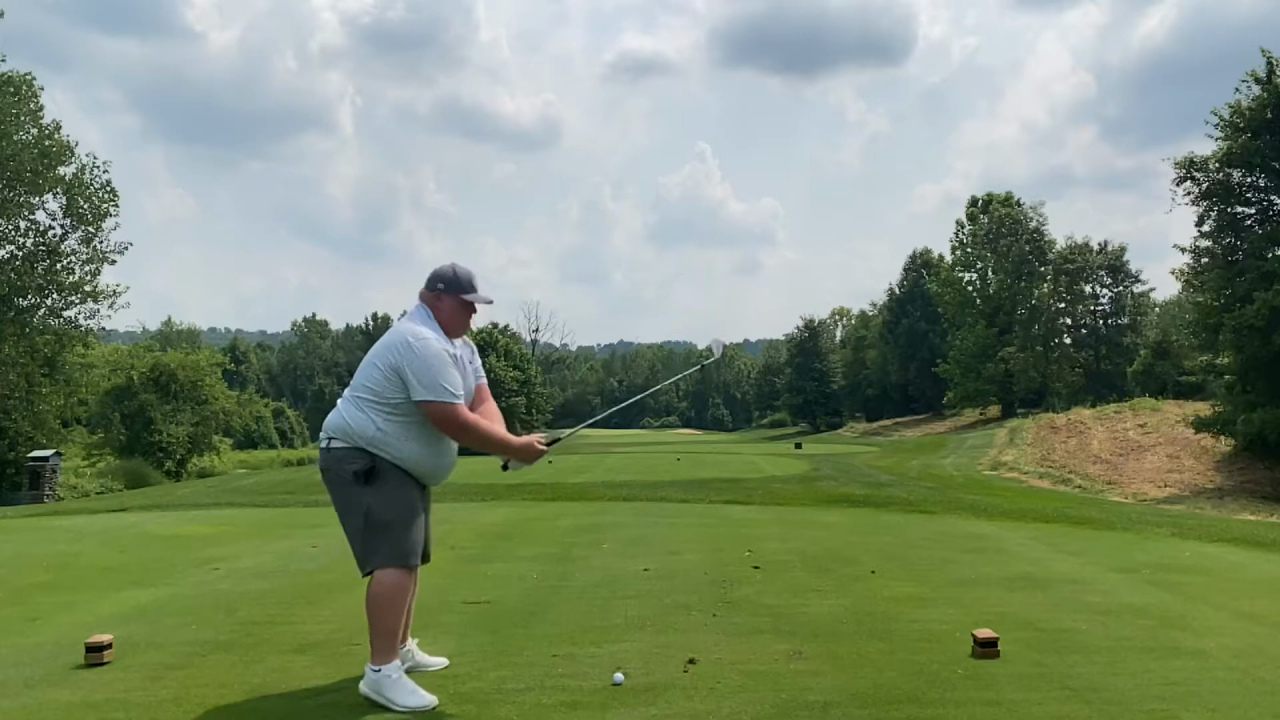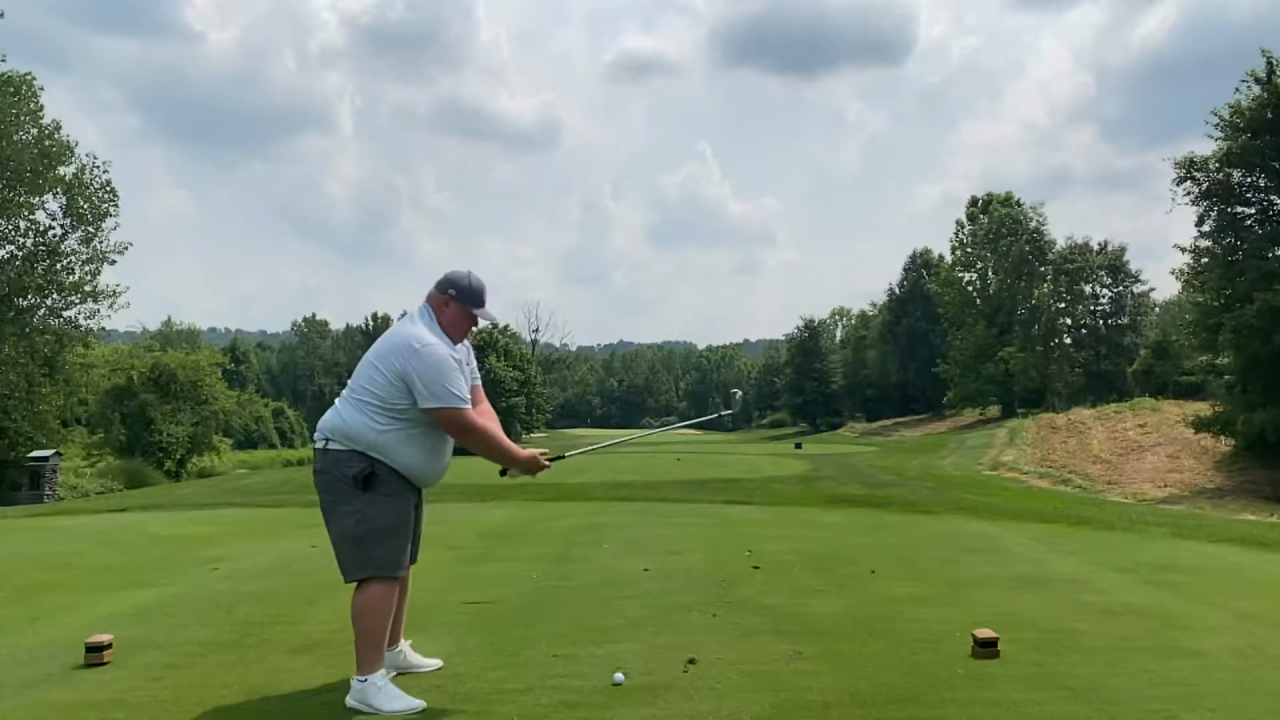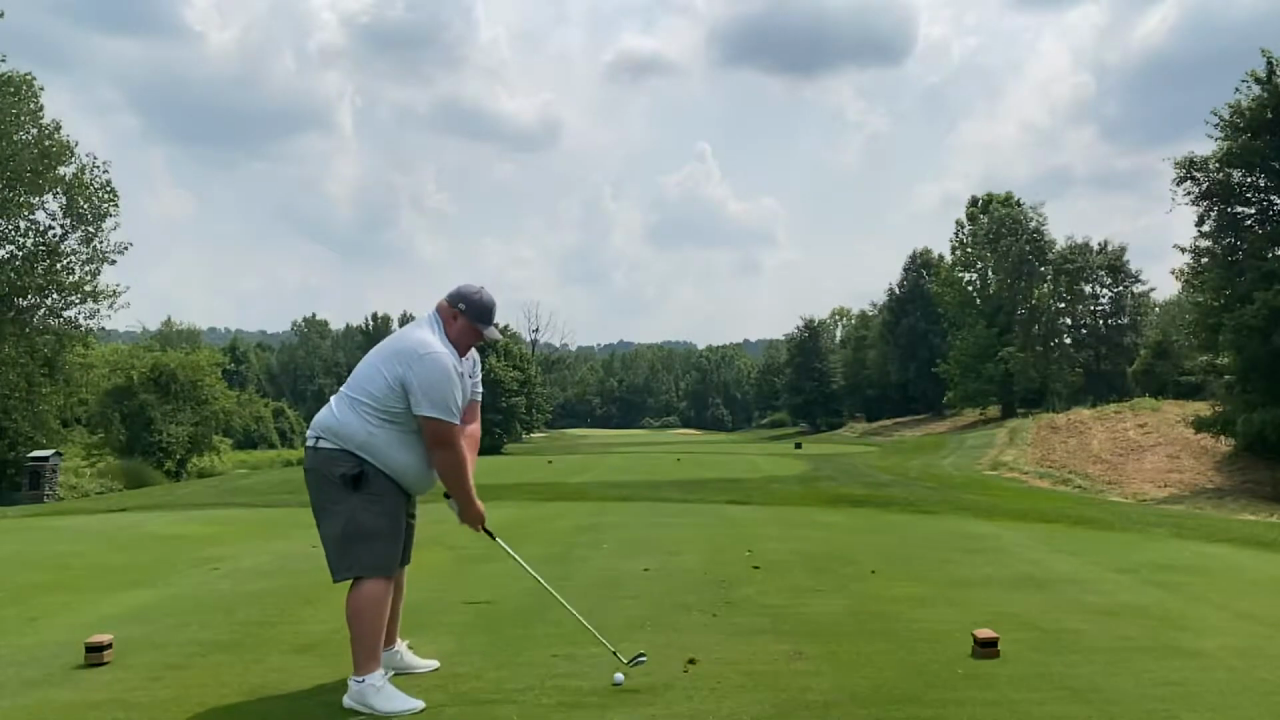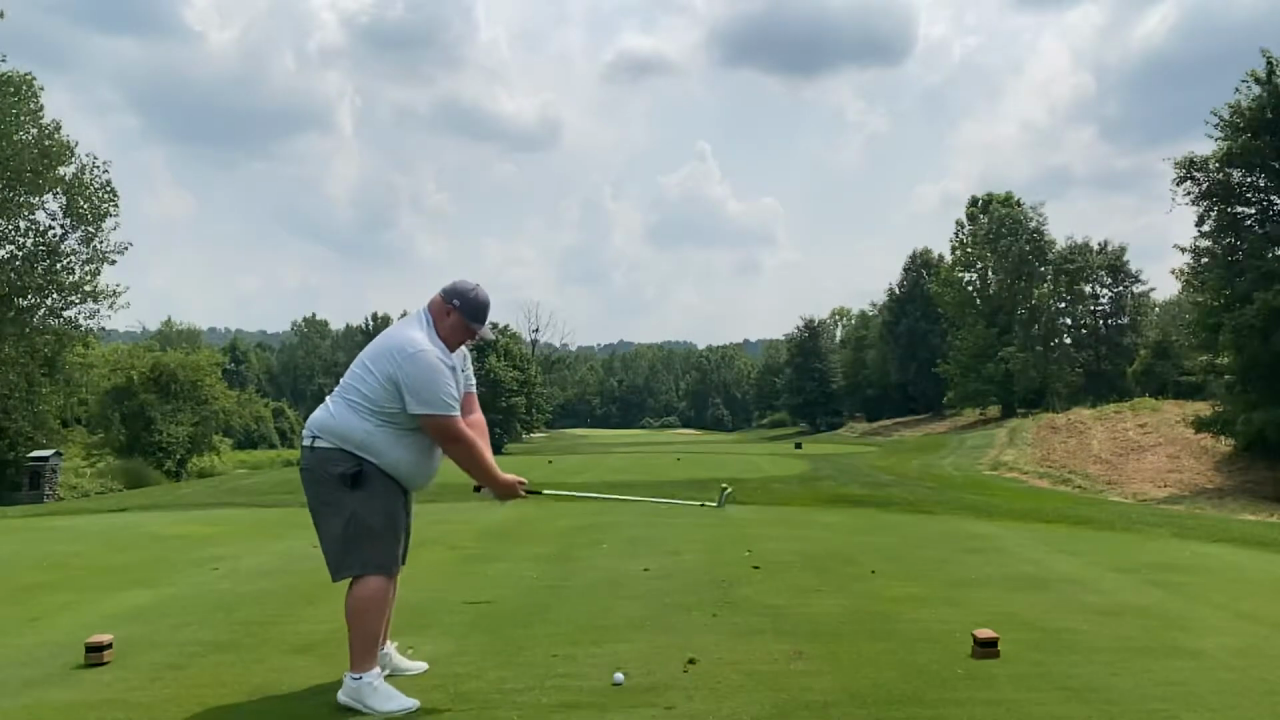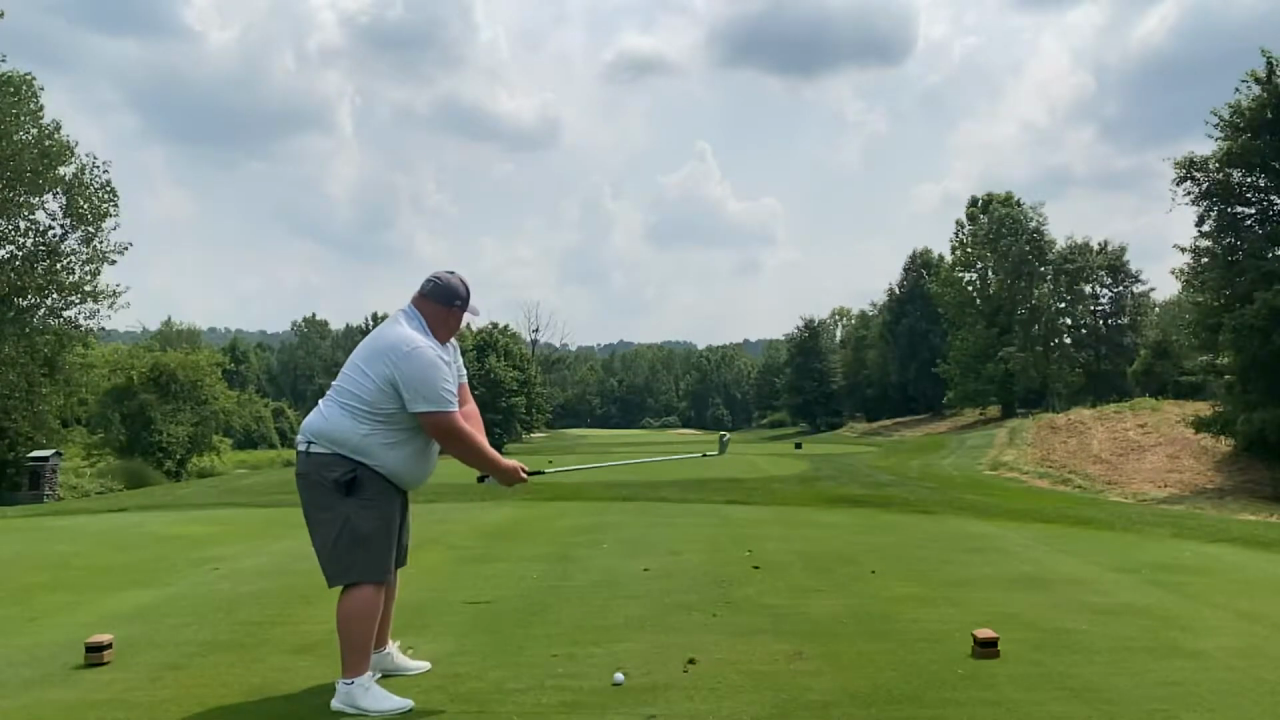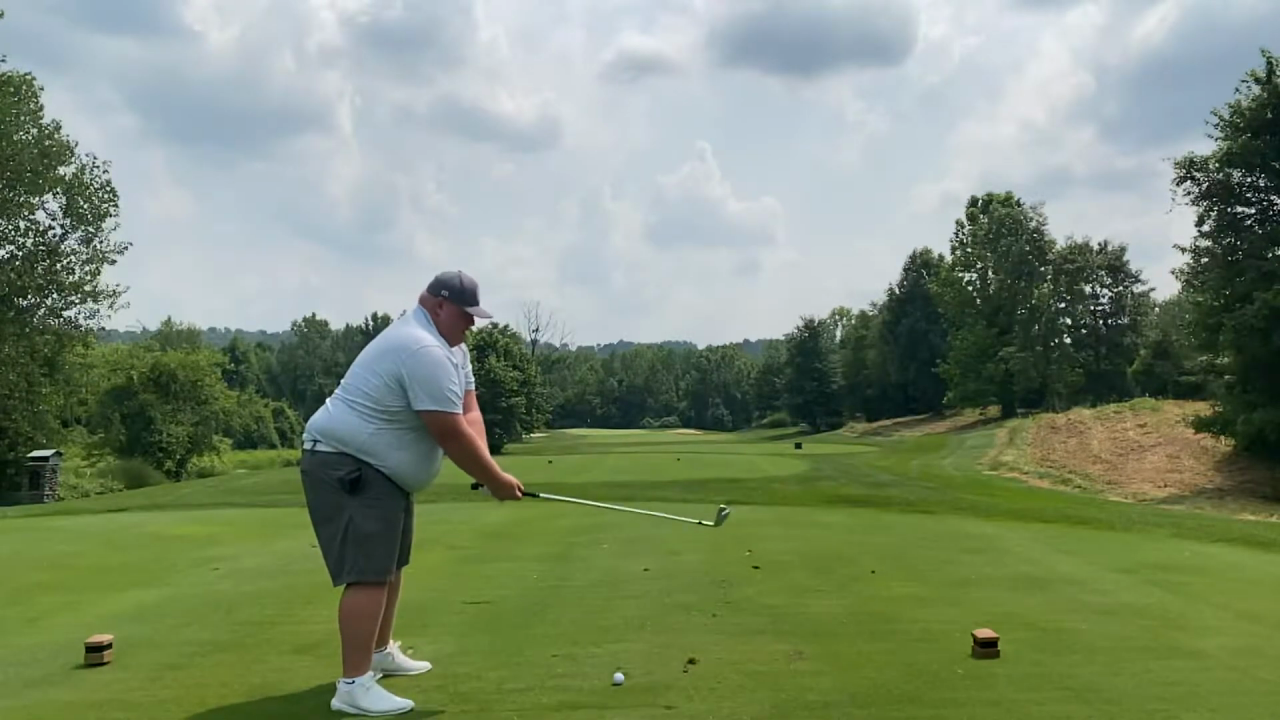
dt=0.7s
person 1, frame 1
left shoulder: (459, 344)
right shoulder: (422, 344)
left elbow: (482, 404)
right elbow: (454, 422)
left wrist: (507, 443)
right wrist: (513, 447)
left hip: (400, 466)
right hip: (363, 462)
left knee: (407, 558)
right knee: (394, 560)
left ankle: (400, 649)
right ankle: (382, 672)
person 1, frame 2
left shoulder: (452, 343)
right shoulder: (426, 349)
left elbow: (479, 407)
right elbow: (463, 426)
left wrist: (510, 451)
right wrist: (517, 458)
left hip: (387, 467)
right hip: (357, 464)
left knee: (398, 562)
right knee: (380, 569)
left ankle: (391, 650)
right ankle: (367, 682)
person 1, frame 3
left shoulder: (463, 355)
right shoulder: (432, 358)
left elbow: (468, 426)
right elbow: (442, 444)
left wrist: (463, 486)
right wrist: (467, 502)
left hip: (381, 469)
right hip: (348, 464)
left knee: (392, 562)
right knee: (375, 568)
left ankle: (388, 650)
right ankle: (365, 682)
person 1, frame 4
left shoulder: (449, 346)
right shoulder: (420, 353)
left elbow: (470, 416)
right elbow: (451, 436)
left wrist: (491, 471)
right wrist: (496, 481)
left hip: (376, 466)
right hip: (345, 462)
left knee: (387, 562)
right knee: (374, 566)
left ankle: (377, 652)
right ankle: (361, 680)
person 1, frame 5
left shoulder: (436, 341)
right shoulder: (416, 352)
left elbow: (464, 406)
right elbow: (449, 432)
left wrist: (488, 456)
right wrist: (498, 467)
left hip: (374, 468)
right hip: (342, 467)
left knee: (385, 563)
right knee: (365, 572)
left ankle: (379, 652)
person 1, frame 6
left shoulder: (449, 345)
right shoulder: (423, 351)
left elbow: (469, 414)
right elbow: (451, 435)
left wrist: (487, 468)
right wrist: (495, 479)
left hip: (377, 469)
right hip: (346, 466)
left knee: (389, 565)
right knee: (368, 572)
left ankle: (380, 652)
